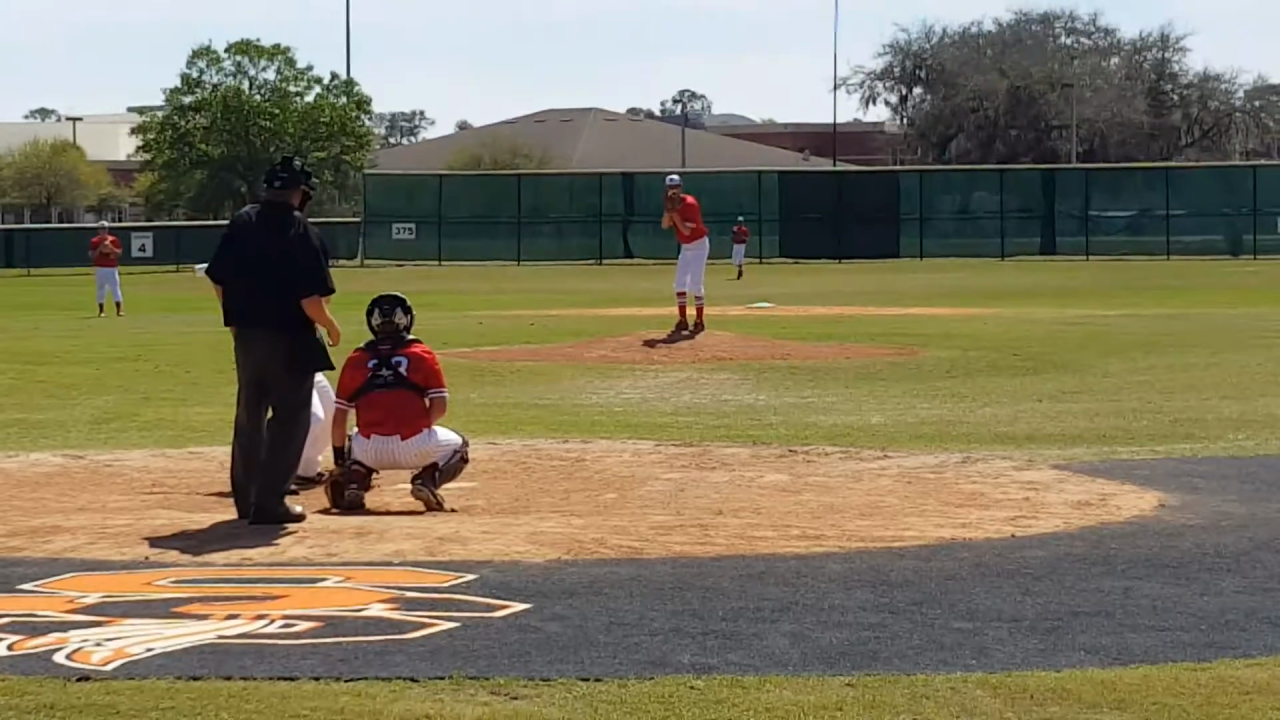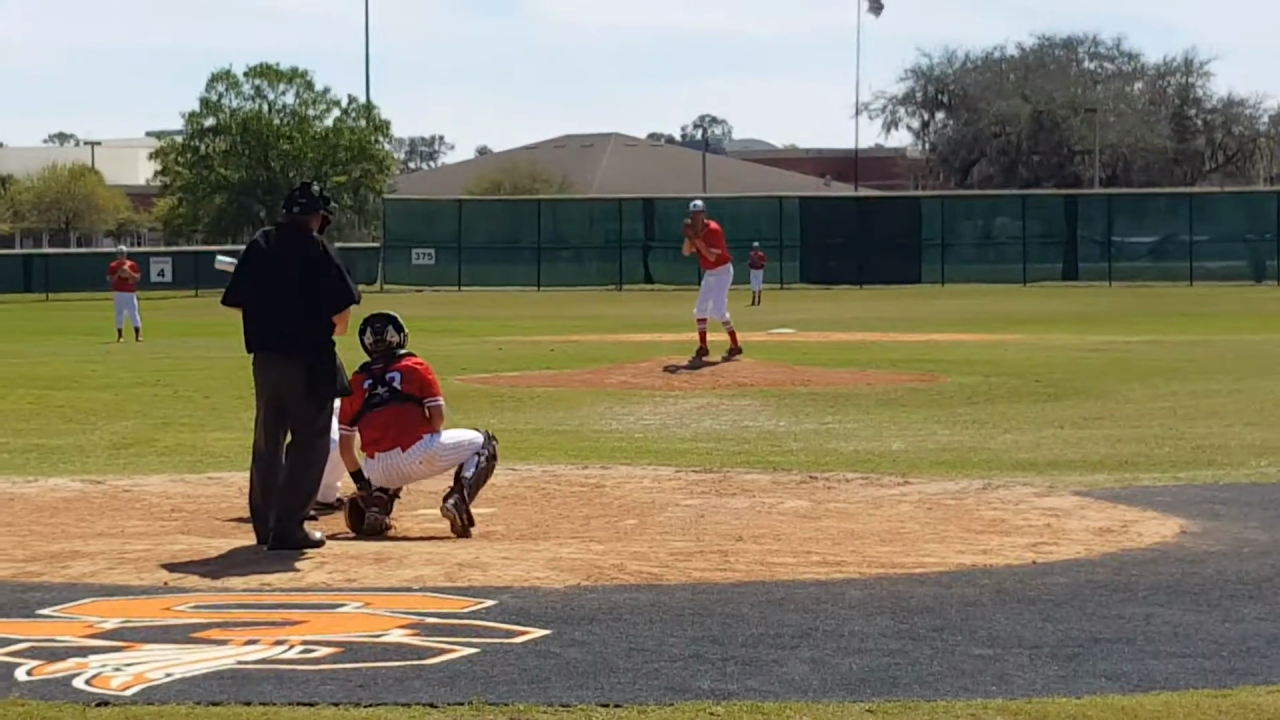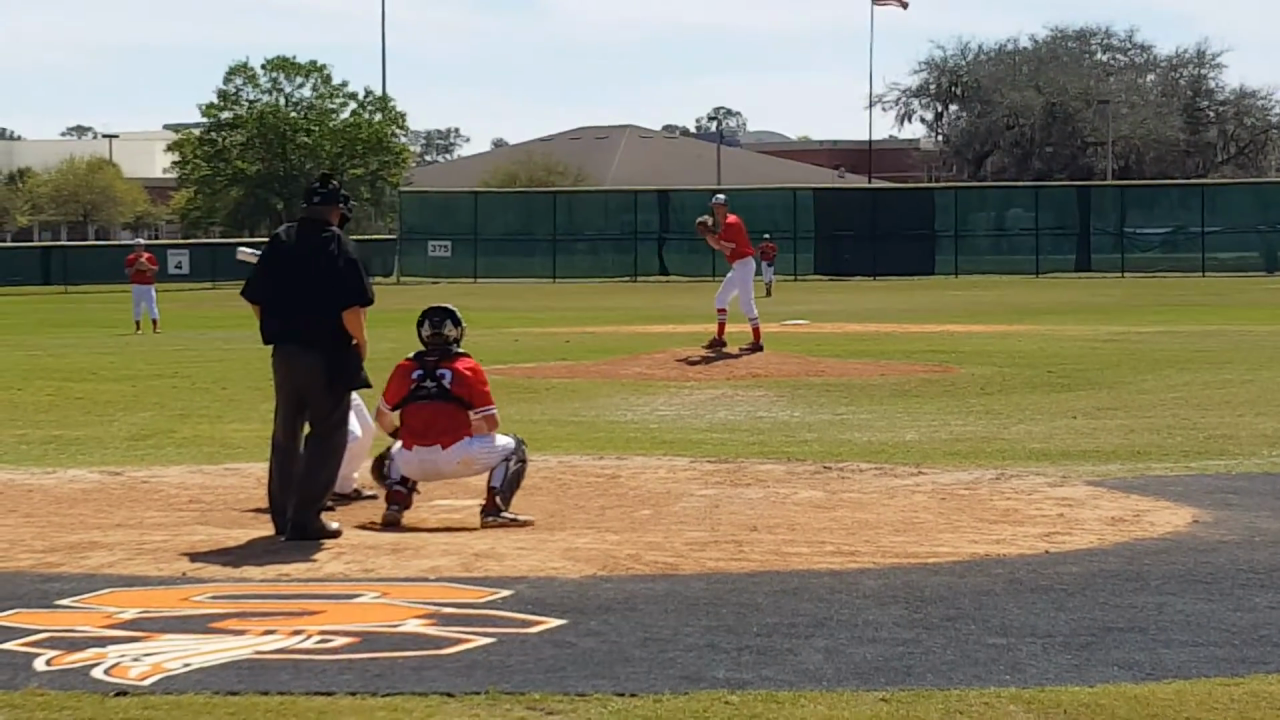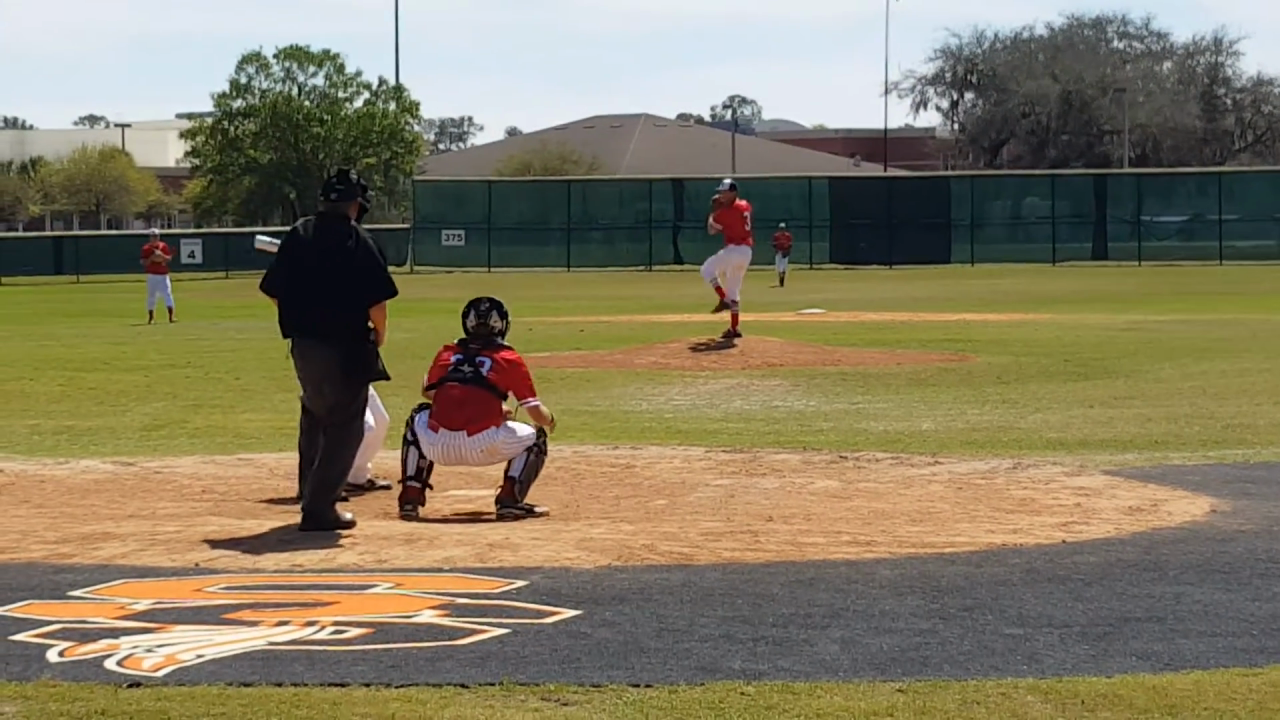
dt=0.5s
person 1, frame 1
left shoulder: (241, 222)
right shoulder: (300, 230)
left elbow: (218, 282)
right elbow: (311, 298)
right wrist: (330, 326)
left hip: (247, 334)
right hip: (289, 338)
left knee: (249, 418)
right knee: (289, 419)
left ankle: (247, 499)
right ankle: (268, 502)
person 1, frame 2
left shoulder: (259, 245)
right shoulder: (318, 249)
left elbow: (237, 300)
right elbow: (341, 314)
right wrist: (333, 329)
left hip: (265, 359)
right hip: (309, 361)
left knee: (267, 443)
right knee: (309, 444)
left ankle: (265, 524)
right ankle: (287, 527)
person 1, frame 3
left shoulder: (279, 240)
right shoulder: (338, 245)
left elbow: (256, 301)
right elbow: (351, 309)
right wrist: (361, 340)
left hip: (285, 352)
right hip: (328, 354)
left knee: (286, 435)
right knee: (327, 436)
left ankle: (283, 514)
right ankle: (305, 518)
person 1, frame 4
left shoulder: (298, 234)
right shoulder: (357, 240)
left elbow: (274, 293)
right elbow: (376, 303)
right wrist: (380, 331)
left hip: (303, 344)
right hip: (346, 346)
left knee: (315, 413)
right knee: (344, 426)
left ankle: (312, 492)
right ankle: (319, 509)
person 2, frame 1
left shoulder: (356, 360)
right shoulder: (422, 354)
left elbow: (339, 420)
right elbow: (440, 407)
left wrist: (340, 461)
left hip: (370, 451)
right hip: (415, 447)
left knee: (356, 438)
right knee: (458, 446)
left ankle: (355, 483)
right ankle: (428, 480)
person 2, frame 2
left shoulder: (355, 382)
right shoulder: (416, 367)
left elbow: (345, 446)
right elbow: (438, 416)
left wrist: (362, 485)
left hip: (379, 471)
right hip: (419, 452)
right knee: (484, 443)
left ankle: (376, 507)
right ankle: (457, 500)
person 2, frame 3
left shoulder: (405, 368)
right shoulder: (469, 367)
left elbow: (381, 416)
right elbow: (491, 423)
left wrist: (396, 435)
right wrist: (480, 434)
left hip: (415, 463)
right hip: (456, 455)
left knee: (398, 453)
right knee: (514, 448)
left ankle: (395, 503)
right ankle: (494, 509)
person 2, frame 4
left shoulder: (447, 353)
right shoulder: (510, 359)
left elbow: (428, 392)
right elbow: (538, 415)
right wrist: (550, 421)
left hip: (438, 445)
right hip: (482, 444)
left knee: (418, 418)
right knee: (536, 438)
left ankle: (410, 497)
right ankle: (510, 500)
